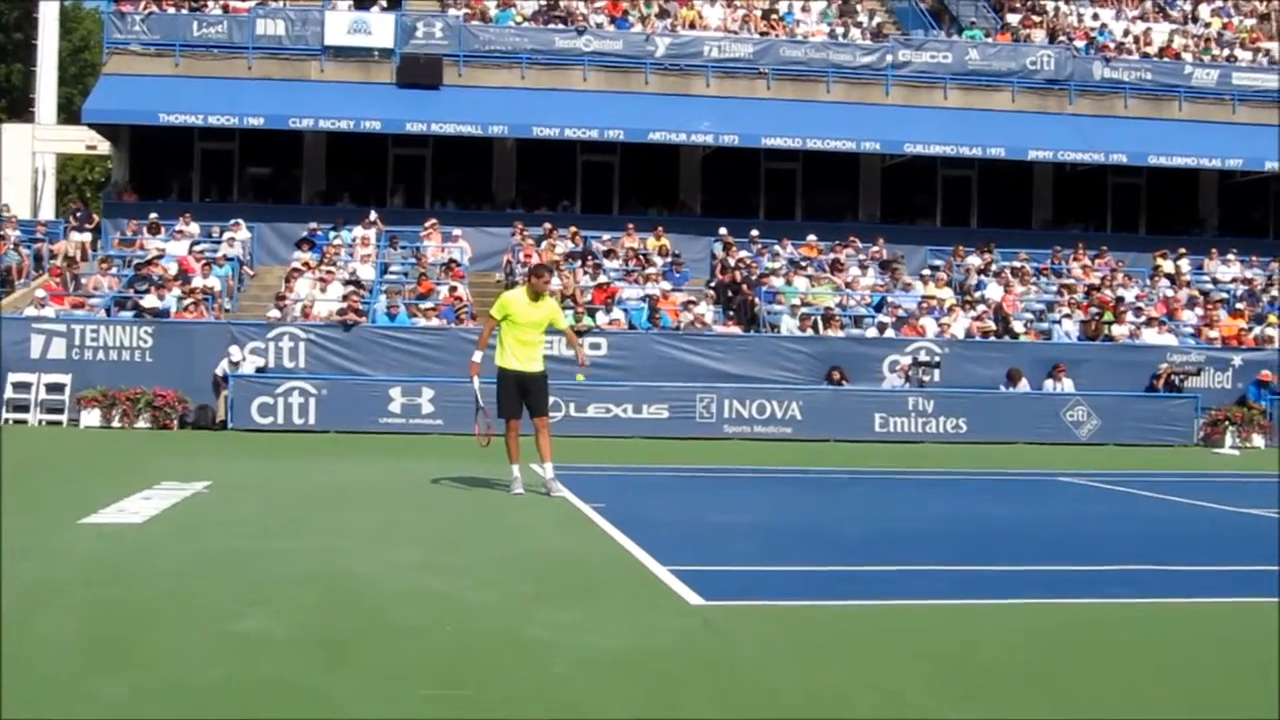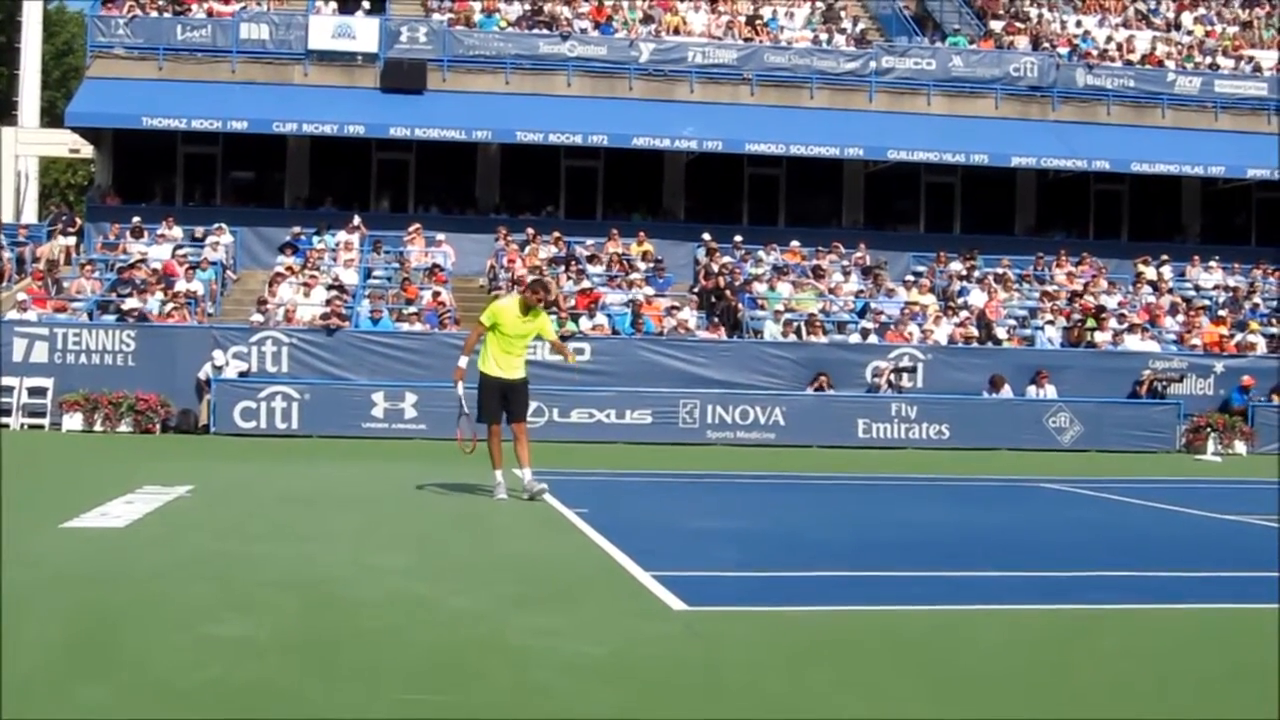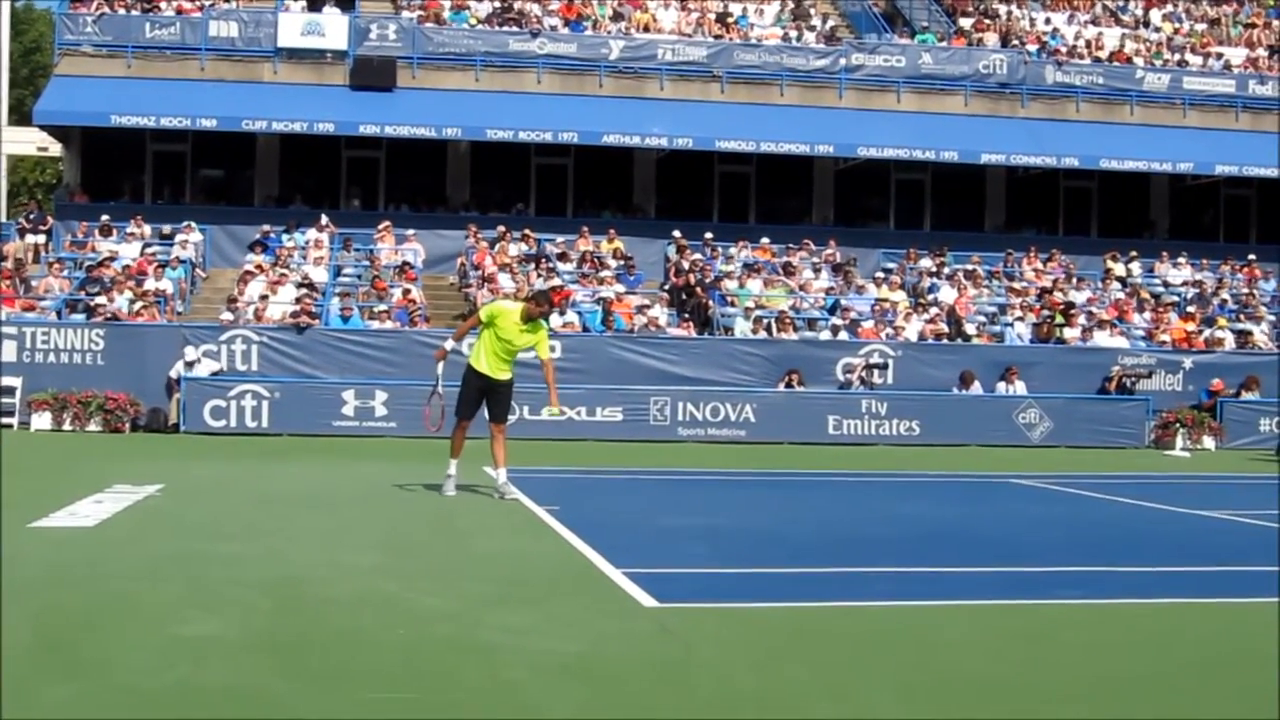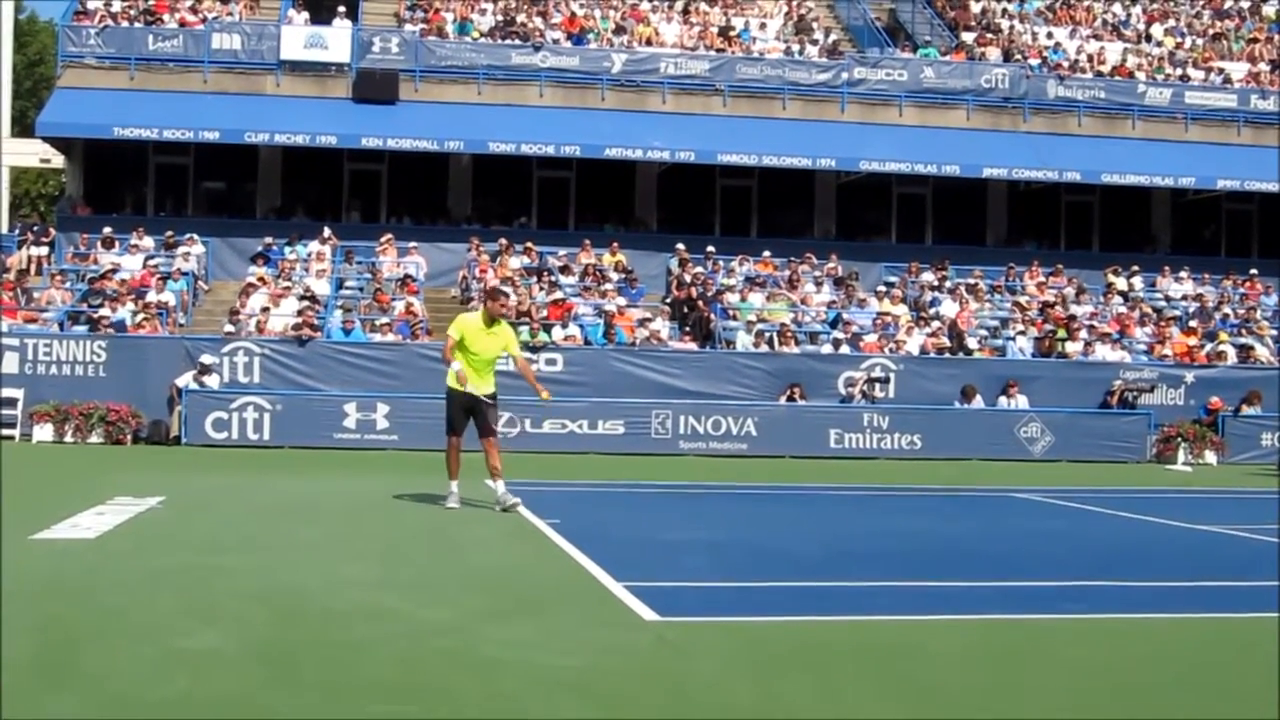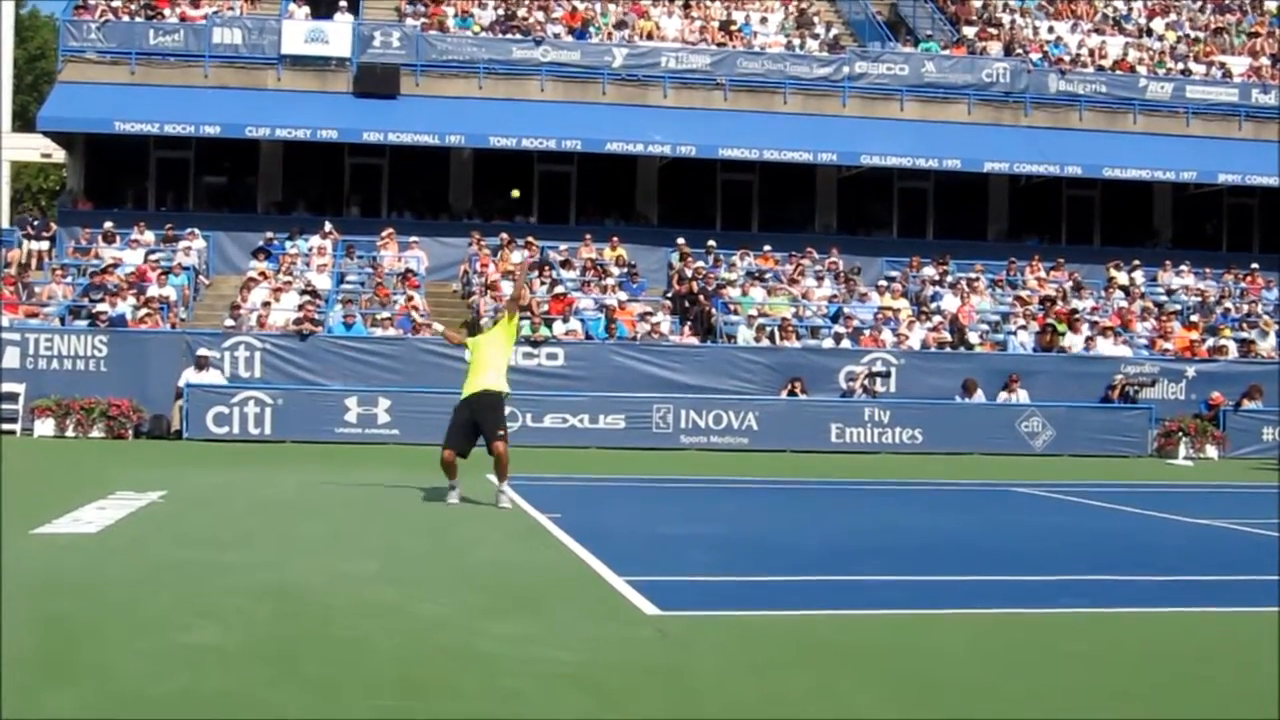
dt=1s
person 1, frame 1
left shoulder: (551, 305)
right shoulder: (509, 298)
left elbow: (567, 331)
right elbow: (488, 328)
left wrist: (579, 350)
right wrist: (476, 359)
left hip: (536, 371)
right hip: (509, 371)
left knee: (542, 423)
right knee: (512, 425)
left ankle: (549, 477)
right ankle: (516, 476)
person 1, frame 2
left shoulder: (541, 317)
right shoulder: (500, 307)
left elbow: (555, 343)
right elbow: (476, 334)
left wrist: (564, 350)
right wrist: (461, 365)
left hip: (517, 378)
right hip: (491, 376)
left knee: (520, 430)
right knee: (494, 430)
left ankle: (528, 481)
right ankle: (499, 481)
person 1, frame 3
left shoulder: (539, 331)
right shoulder: (501, 308)
left elbow: (546, 363)
right elbow: (469, 324)
left wrist: (552, 394)
right wrist: (447, 347)
left hip: (502, 379)
right hip: (477, 372)
left knee: (499, 430)
right knee: (462, 423)
left ankle: (501, 482)
right ankle: (451, 473)
person 1, frame 4
left shoulder: (506, 331)
right shoulder: (464, 320)
left elbow: (520, 361)
right elbow: (447, 349)
left wrist: (538, 387)
right wrist: (457, 368)
left hip: (486, 393)
right hip: (459, 390)
left knee: (490, 443)
right knee: (454, 441)
left ankle: (502, 493)
right ankle: (453, 490)
person 1, frame 5
left shoulder: (505, 332)
right shoulder: (478, 340)
left elbow: (515, 300)
right elbow: (456, 338)
left wrist: (520, 273)
right wrist: (436, 327)
left hip: (491, 399)
right hip: (467, 401)
left knee: (499, 449)
right knee: (447, 456)
left ankle: (503, 489)
right ankle: (454, 486)
